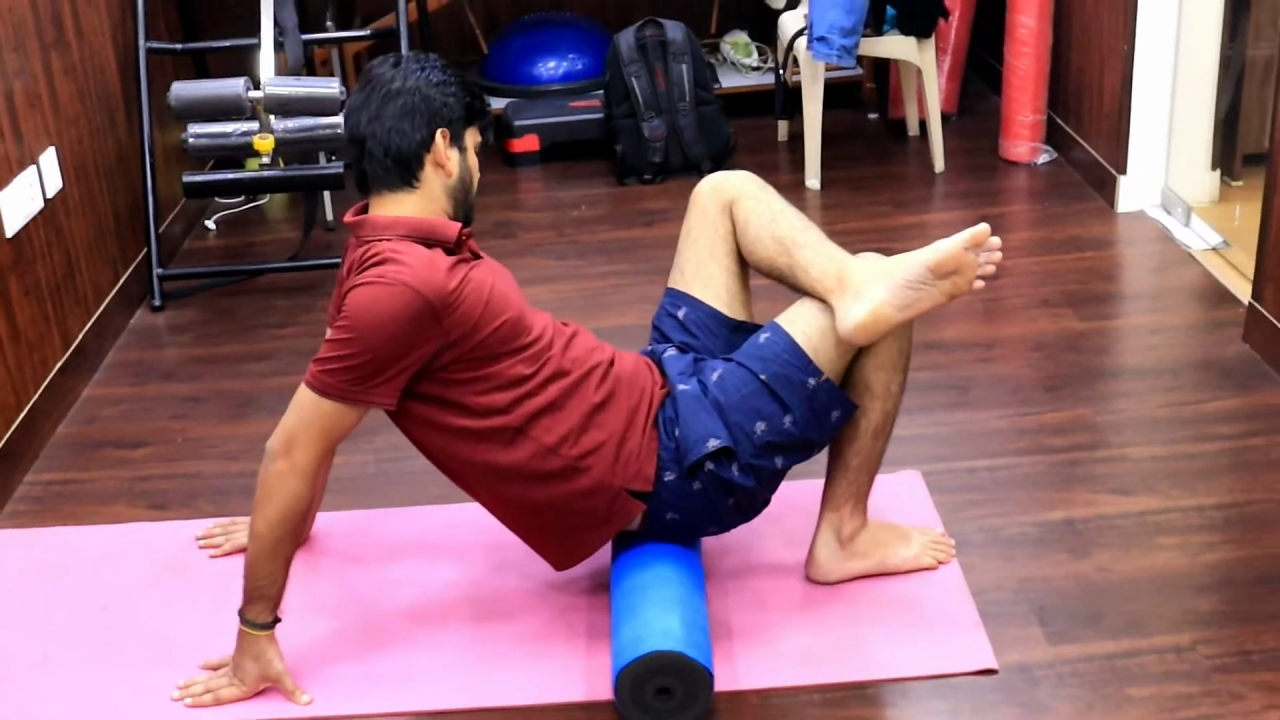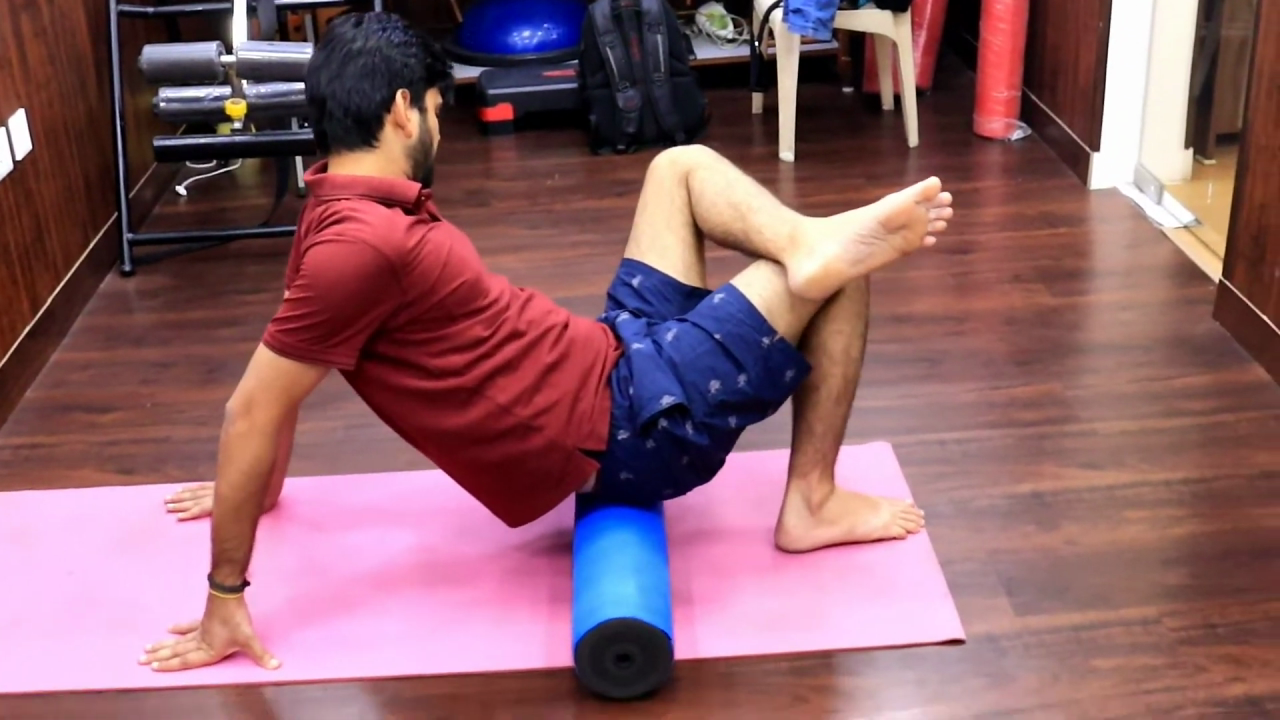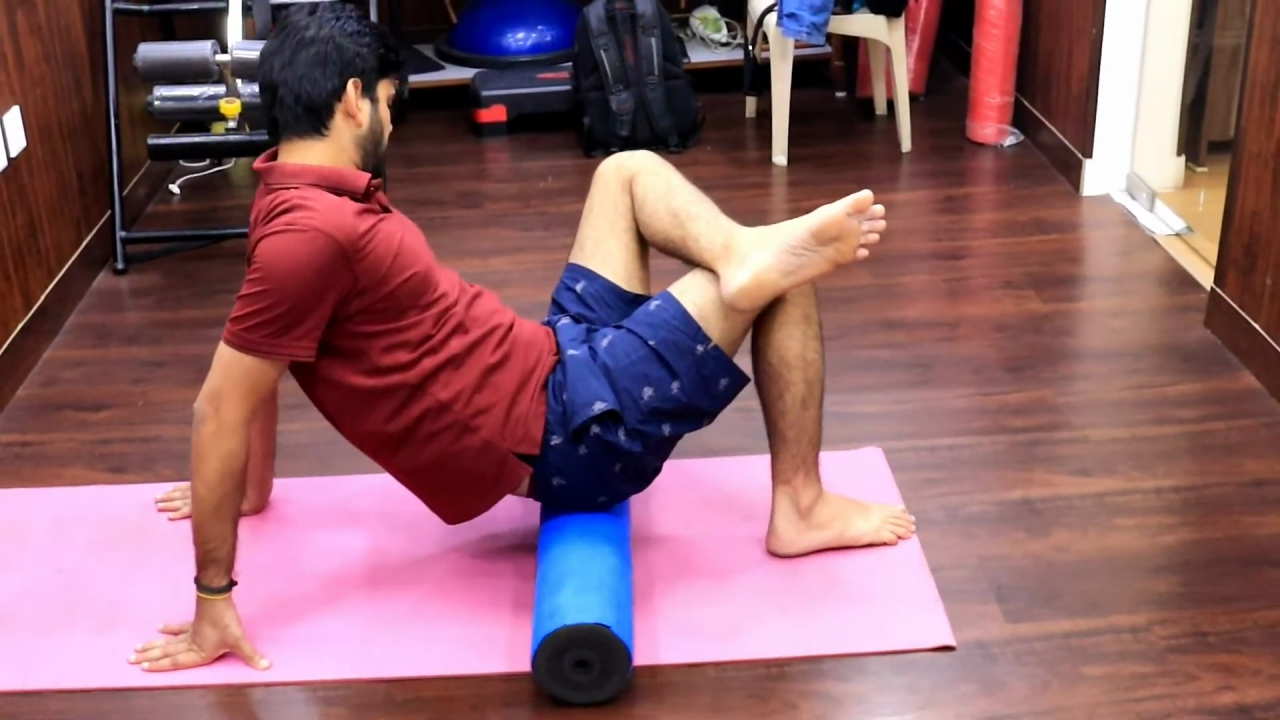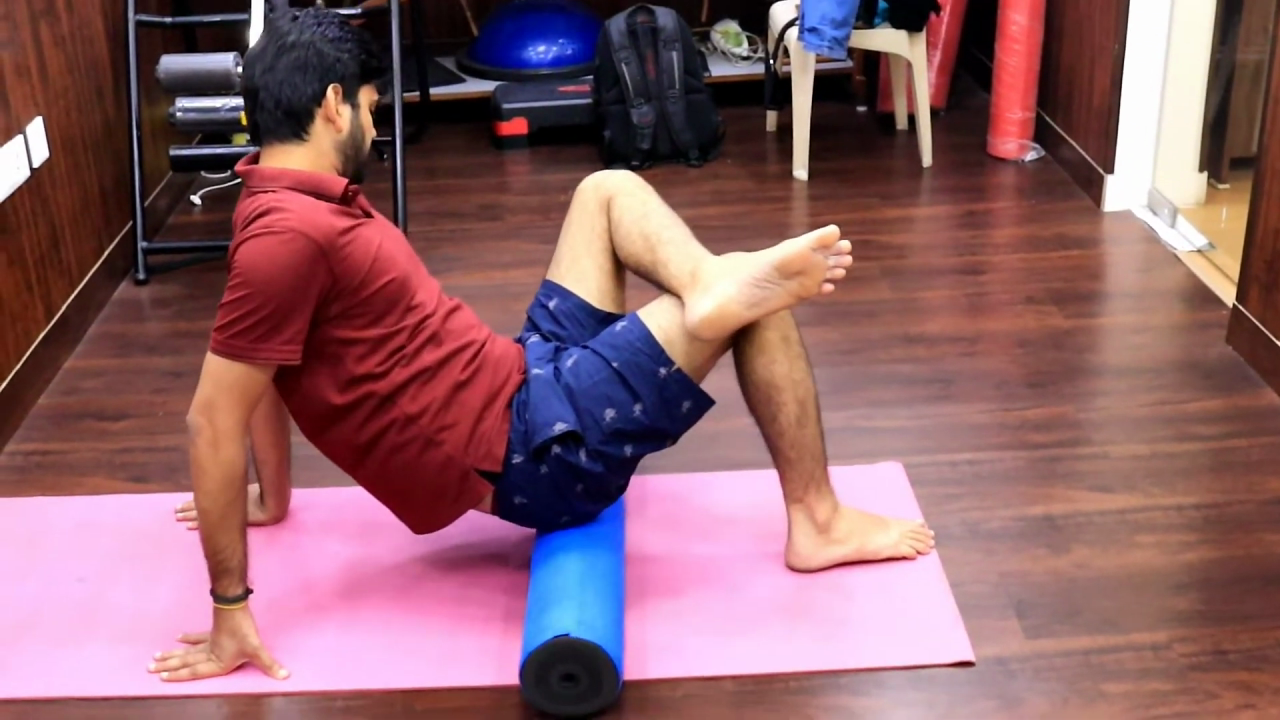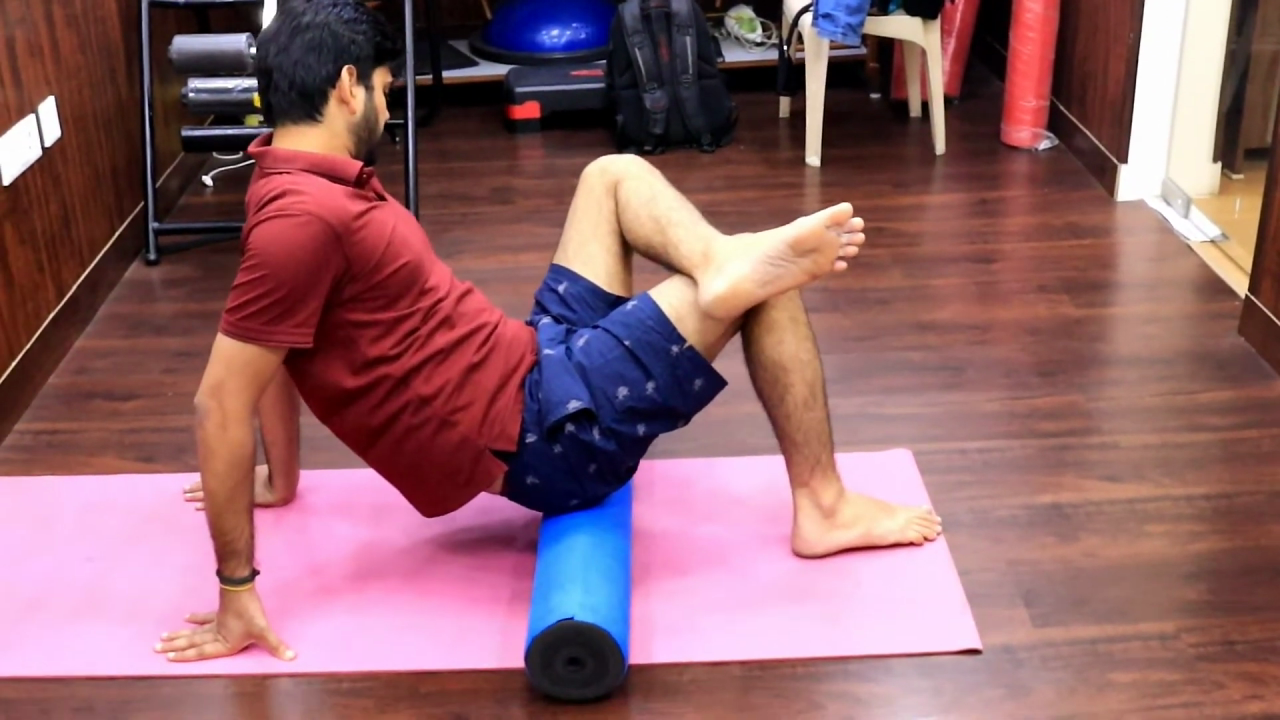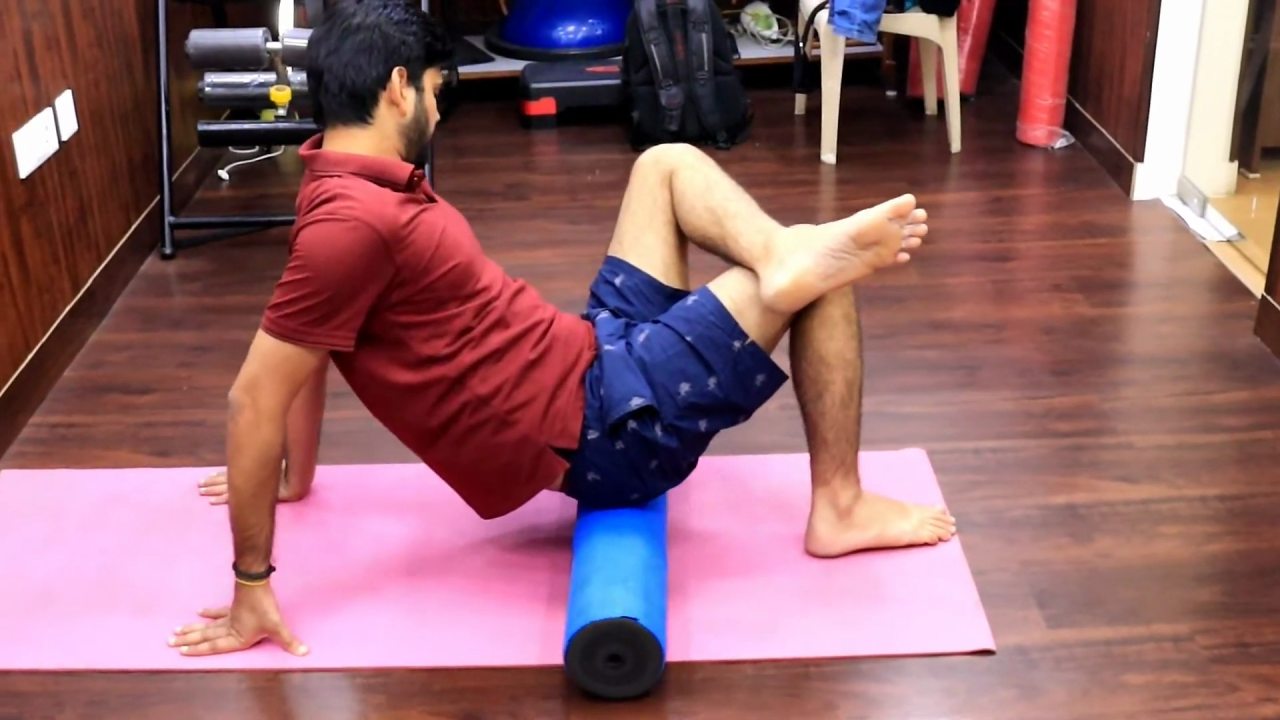
dt=0.5s
person 1, frame 1
left shoulder: (389, 246)
right shoulder: (405, 285)
left elbow: (328, 374)
right elbow: (292, 448)
right wrist: (256, 636)
left hip: (660, 392)
right hip: (678, 458)
left knee: (728, 191)
right knee: (882, 307)
left ankle: (856, 284)
right ankle: (846, 533)
person 1, frame 2
left shoulder: (346, 208)
right shoulder: (362, 243)
left elbow: (285, 340)
right elbow: (252, 410)
right wrist: (225, 601)
left hip: (615, 357)
right hip: (632, 422)
left knee: (683, 167)
right knee: (839, 272)
left ankle: (811, 242)
right ankle: (814, 500)
person 1, frame 3
left shoulder: (304, 196)
right shoulder: (312, 231)
left elbow: (259, 368)
right elbow: (220, 408)
left wrist: (255, 488)
right wrist: (215, 599)
left hip: (553, 363)
right hip: (565, 430)
left knee: (631, 171)
right knee: (786, 277)
left ankle: (739, 256)
right ankle: (803, 507)
person 1, frame 4
left shoulder: (294, 202)
right shoulder: (290, 234)
left elbow: (268, 377)
right elbow: (213, 421)
left wrist: (273, 497)
right wrist: (229, 610)
left hip: (528, 381)
right hip: (532, 449)
left knee: (608, 191)
right knee: (755, 304)
left ankle: (708, 284)
right ankle: (818, 520)
person 1, frame 5
left shoulder: (302, 183)
right shoulder: (305, 217)
left elbow: (278, 352)
right elbow: (220, 402)
left wrist: (281, 478)
right wrist: (236, 591)
left hip: (539, 363)
right hip: (545, 431)
left knee: (616, 176)
right knee: (769, 283)
left ankle: (725, 264)
right ankle: (823, 505)
person 1, frame 6
left shoulder: (353, 183)
right shoulder: (354, 221)
left elbow: (303, 350)
right elbow: (255, 399)
left wrist: (298, 475)
right wrist: (252, 587)
left hip: (595, 355)
right hip: (602, 426)
left knee: (671, 164)
right knee: (824, 279)
left ankle: (786, 258)
right ankle: (840, 506)
